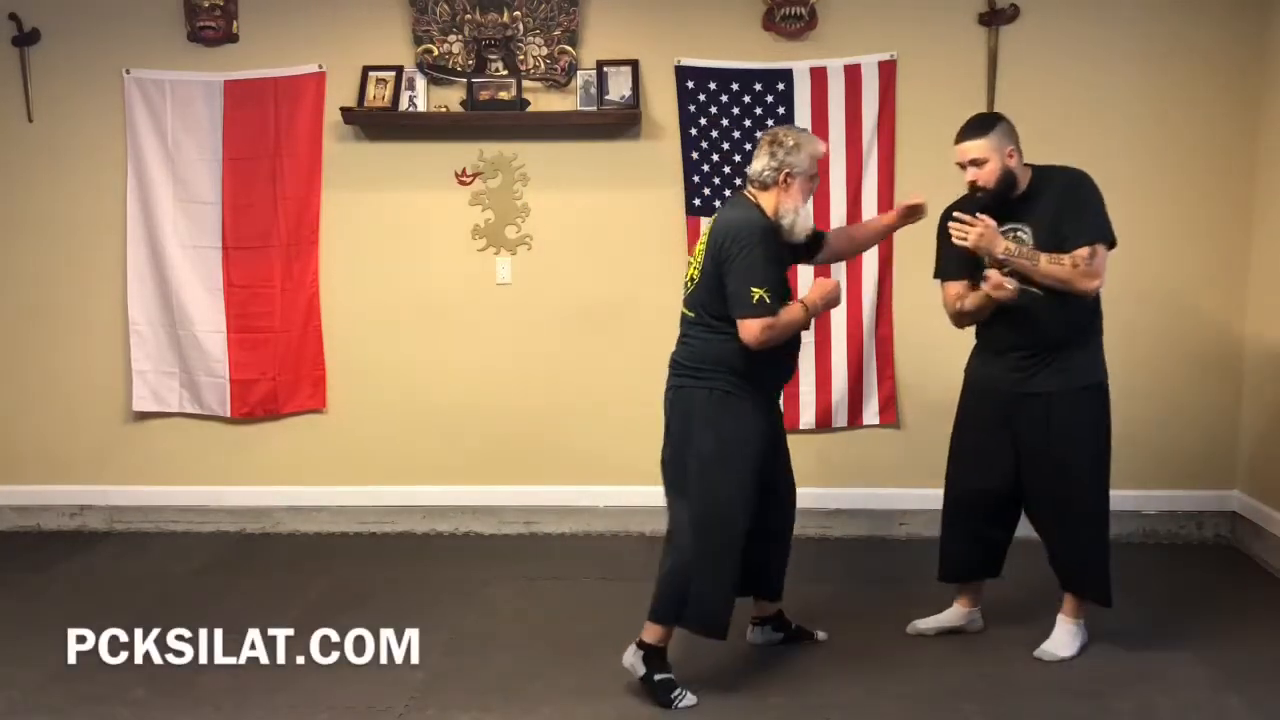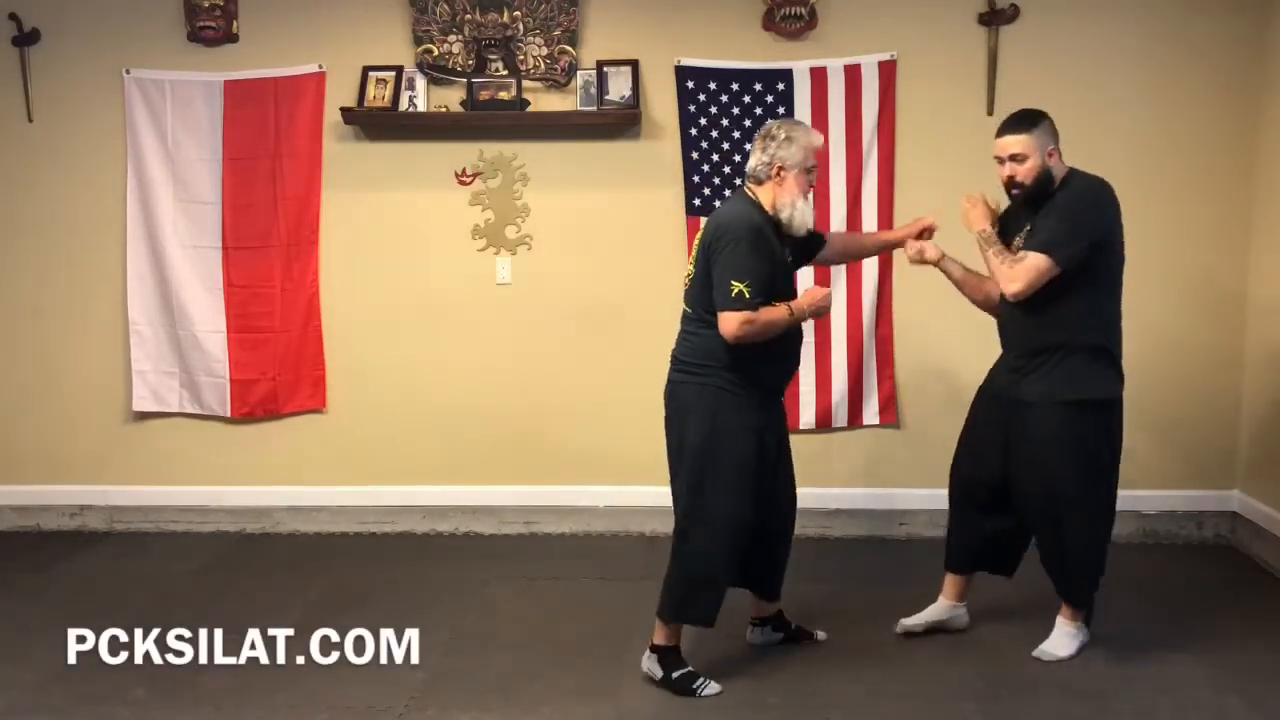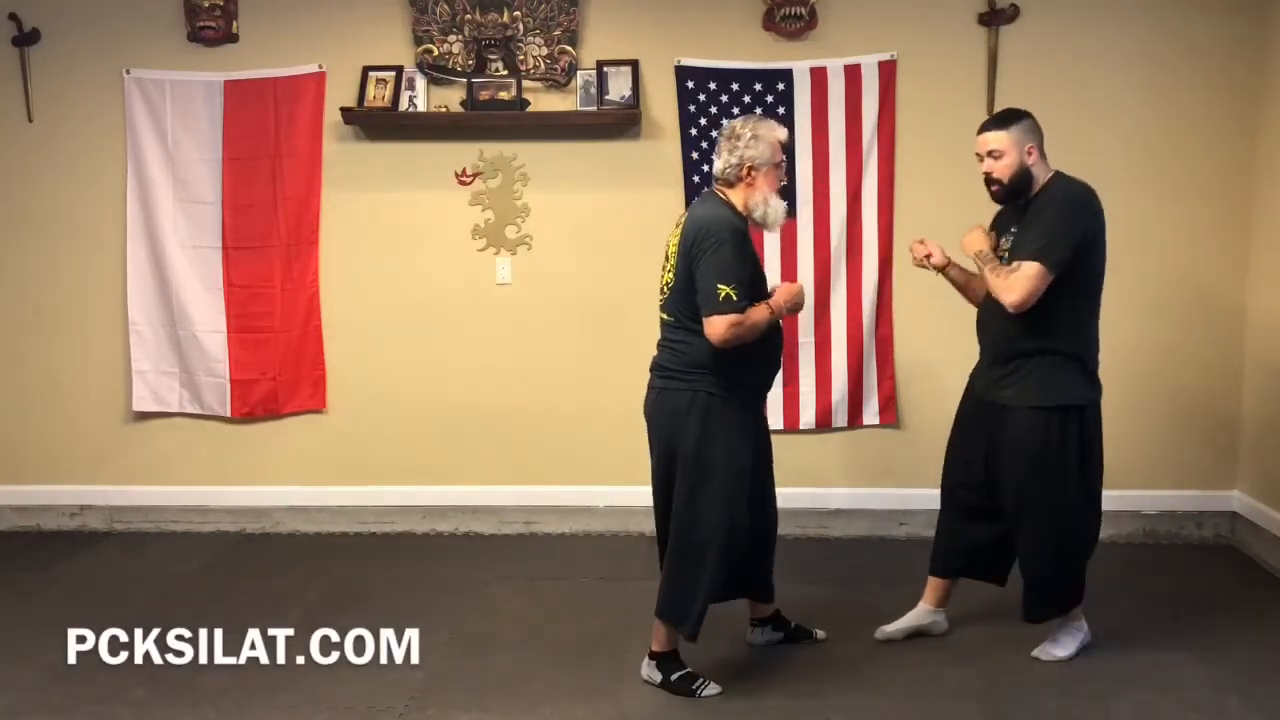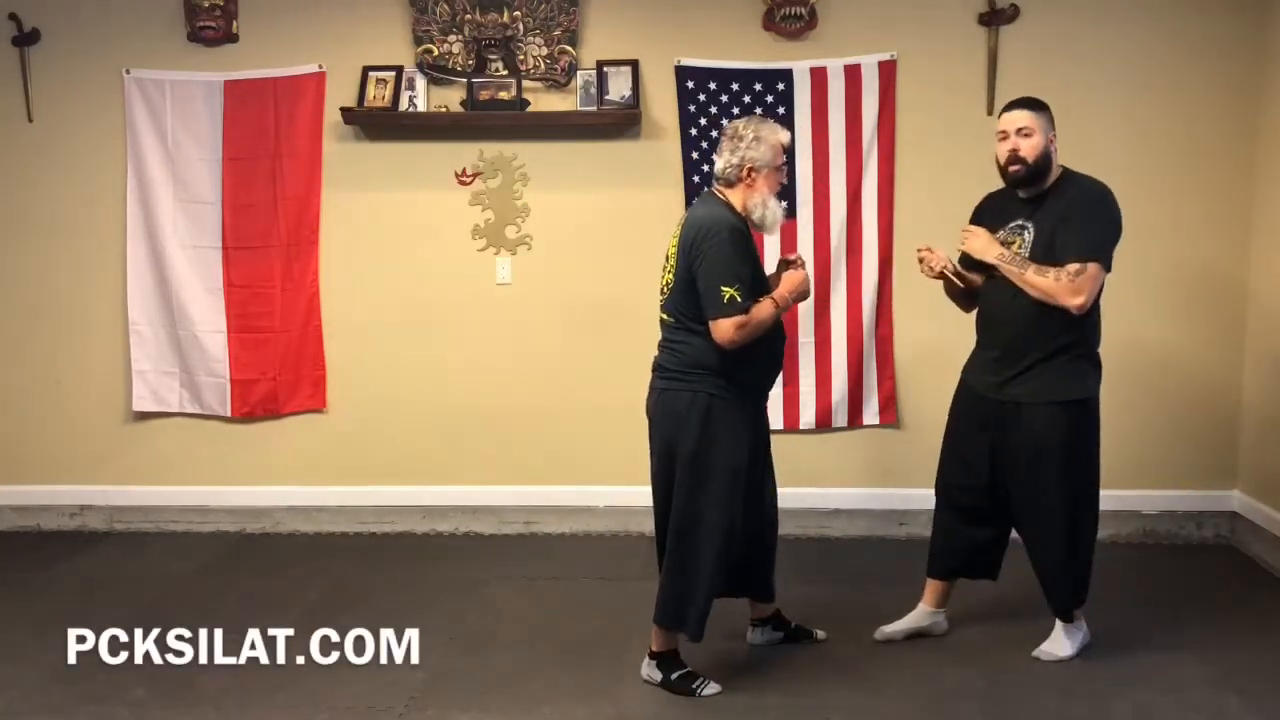
dt=0.5s
person 1, frame 1
left shoulder: (767, 225)
right shoulder: (748, 231)
left elbow: (832, 243)
right elbow: (755, 332)
left wrist: (894, 218)
right wrist: (812, 305)
left hip: (747, 396)
right hip: (713, 397)
left knee: (771, 504)
right knee: (708, 520)
left ankle: (767, 617)
right ankle: (649, 650)
person 1, frame 2
left shoulder: (772, 224)
right shoulder: (739, 227)
left elbow: (831, 246)
right elbow: (737, 325)
left wrist: (903, 235)
right wrist: (803, 307)
left hip: (752, 395)
right hip: (712, 395)
left knee: (773, 505)
right knee: (710, 519)
left ankle: (766, 618)
right ankle: (662, 648)
person 1, frame 3
left shoulder: (716, 215)
right shoulder: (720, 229)
right elbow: (723, 330)
left wrist: (769, 301)
right wrist: (778, 306)
left hip: (722, 398)
right hip: (699, 402)
left knee: (752, 510)
right knee: (701, 523)
left ankle: (765, 619)
right ankle: (661, 655)
person 1, frame 4
left shoulder: (719, 216)
right shoulder: (719, 229)
right elbow: (729, 330)
left wrist: (771, 282)
right wrist: (784, 296)
left hip: (725, 397)
right hip: (701, 401)
left knee: (753, 509)
right knee: (698, 523)
left ankle: (765, 619)
right ankle: (661, 654)
person 2, frame 1
left shoulder: (1070, 190)
right shoulder: (960, 216)
left elbow: (1089, 276)
right elbow: (955, 310)
left wrist: (1003, 249)
right wrist: (986, 296)
left hip: (1068, 379)
right hip: (992, 377)
left knee: (1069, 499)
right knee: (973, 492)
left ankle: (1072, 617)
right ankle: (966, 606)
person 2, frame 2
left shoulder: (1087, 198)
right shoulder: (1018, 211)
left elbow: (1018, 282)
right elbow: (995, 298)
left wrist: (984, 231)
right wrist: (940, 260)
left hip: (1074, 388)
right hip: (1012, 378)
left knee: (1066, 507)
right knee: (975, 485)
left ankle: (1072, 618)
right ankle: (951, 602)
person 2, frame 3
left shoulder: (1069, 202)
right shoulder: (1012, 212)
left elbow: (1017, 294)
left wrist: (982, 251)
right wrist: (948, 268)
left hip: (1049, 394)
right hip: (993, 383)
left knee: (1048, 512)
right knee: (964, 495)
left ankle: (1070, 619)
right ankle: (932, 608)
person 2, frame 4
left shoulder: (1088, 200)
right shoulder: (992, 207)
left elbow: (1077, 295)
left wrist: (998, 255)
right wrist: (949, 274)
left hip: (1055, 392)
right hip: (984, 382)
left knee: (1054, 511)
right knee: (959, 495)
left ankle: (1070, 621)
right ankle: (931, 609)
